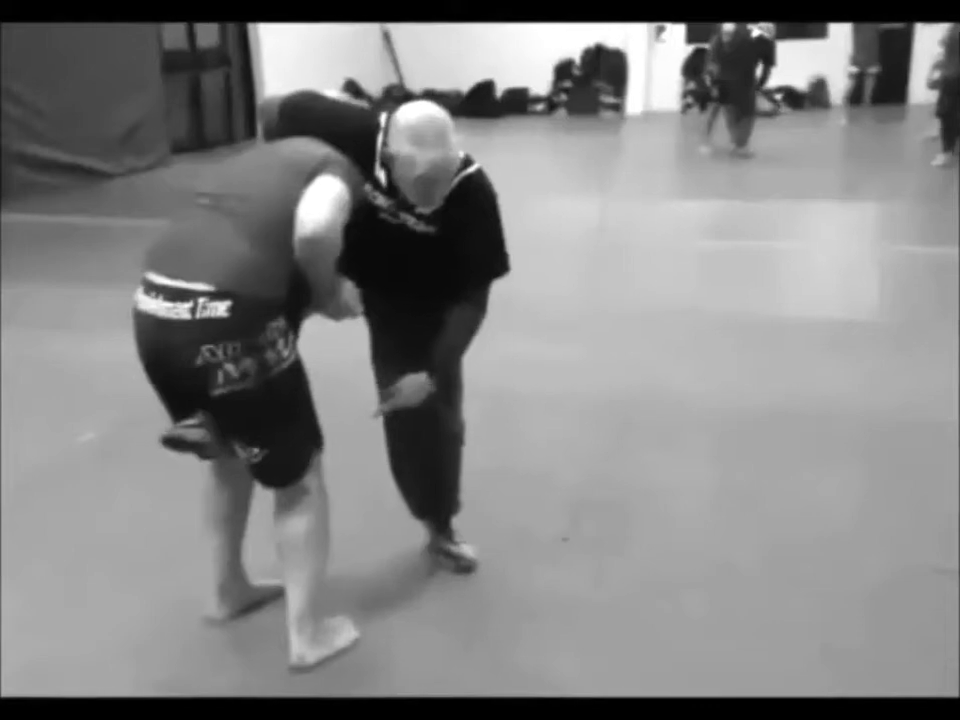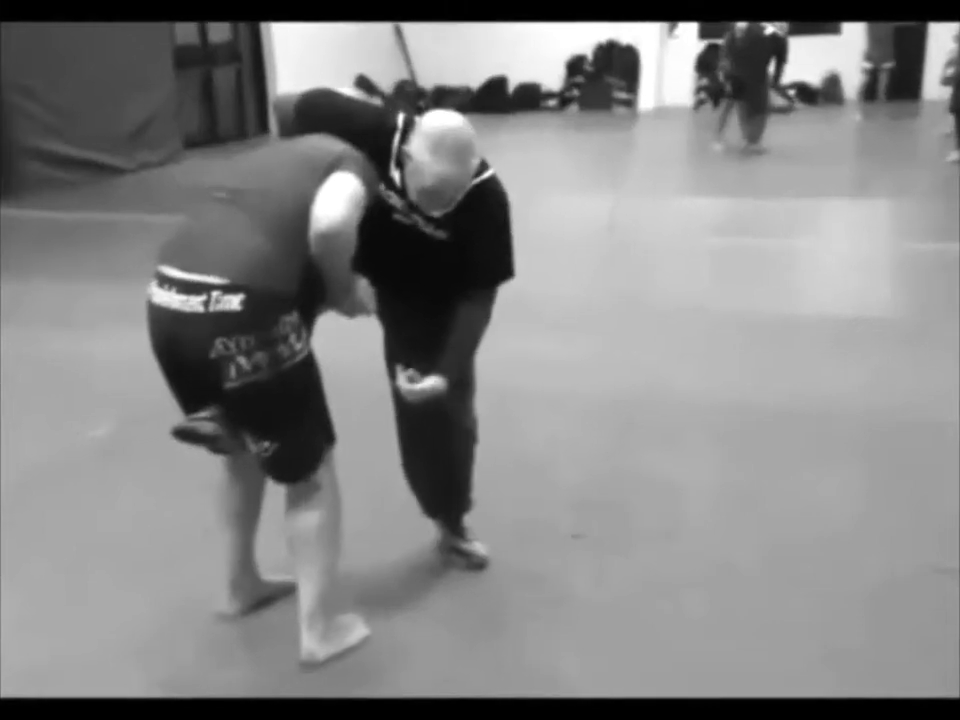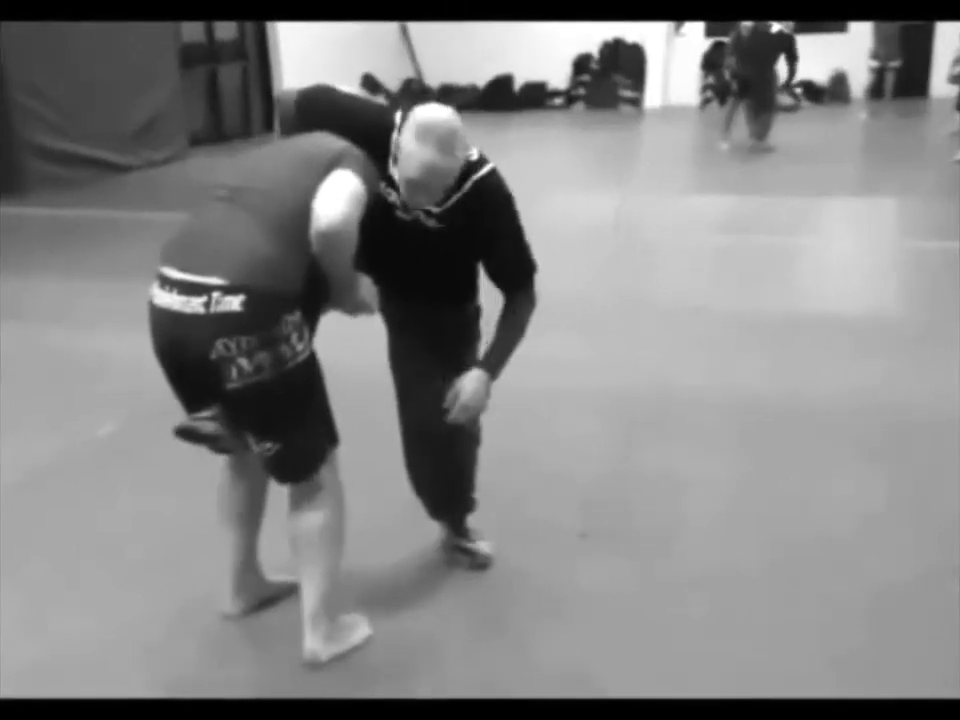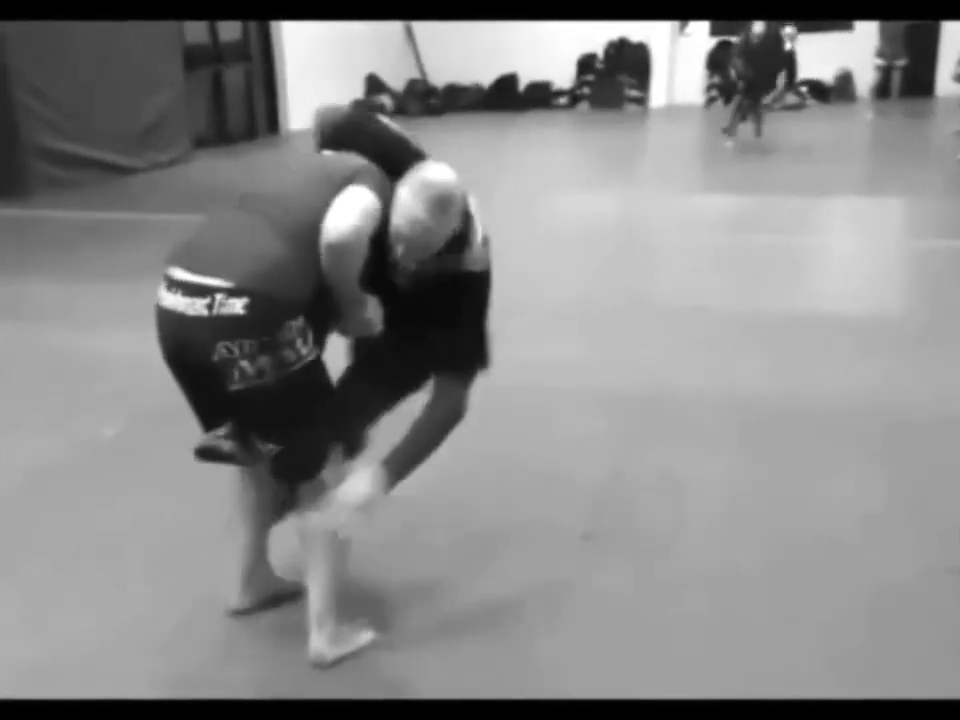
dt=0.5s
person 1, frame 1
left shoulder: (248, 159)
right shoulder: (332, 165)
right elbow: (313, 230)
left wrist: (310, 292)
right wrist: (328, 291)
left hip: (154, 309)
right hip: (227, 317)
left knee: (229, 454)
right knee: (299, 474)
left ankle: (227, 590)
right ankle: (307, 634)
person 1, frame 2
left shoulder: (267, 156)
right shoulder: (349, 162)
right elbow: (330, 225)
left wrist: (322, 286)
right wrist: (343, 288)
left hip: (168, 301)
right hip: (239, 311)
left knee: (241, 450)
right knee: (310, 470)
left ankle: (240, 585)
right ankle: (318, 629)
person 1, frame 3
left shoulder: (273, 152)
right shoulder: (351, 161)
right elbow: (330, 224)
left wrist: (328, 287)
right wrist: (346, 287)
left hip: (169, 301)
right hip: (242, 311)
left knee: (246, 448)
right knee: (313, 471)
left ankle: (243, 584)
right ankle: (322, 630)
person 1, frame 4
left shoulder: (319, 169)
right shoulder: (371, 183)
right elbow: (340, 235)
left wrist: (340, 306)
right wrist: (353, 303)
left hip: (174, 302)
right hip: (243, 314)
left knee: (260, 448)
right knee: (317, 469)
left ankle: (252, 581)
right ankle: (328, 633)
person 2, frame 1
left shoulder: (473, 194)
right shoulder: (353, 134)
left elbow: (473, 295)
right elbow: (278, 110)
left wrist: (432, 372)
left hip: (419, 298)
right hip: (340, 262)
left knee: (430, 409)
left ankle: (440, 526)
person 2, frame 2
left shoulder: (487, 200)
right shoulder: (370, 132)
left elbow: (477, 298)
right elbow: (294, 107)
left wrist: (446, 373)
left hip: (428, 297)
right hip: (351, 259)
left knee: (442, 408)
left ankle: (451, 524)
person 2, frame 3
left shoulder: (485, 194)
right shoulder: (368, 129)
left elbow: (522, 296)
right elbow: (292, 104)
left wrist: (485, 371)
left hip: (437, 301)
right hip: (353, 258)
left knee: (444, 413)
left ankle: (455, 523)
person 2, frame 4
left shoulder: (464, 274)
right shoulder: (384, 157)
left elbow: (452, 399)
right elbow: (331, 121)
left wrist: (382, 475)
left hip: (414, 327)
right hip: (362, 288)
left knee: (344, 412)
